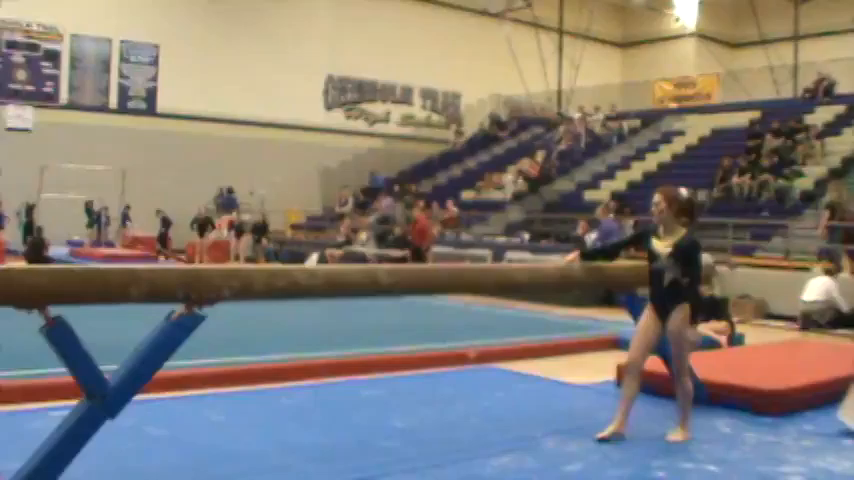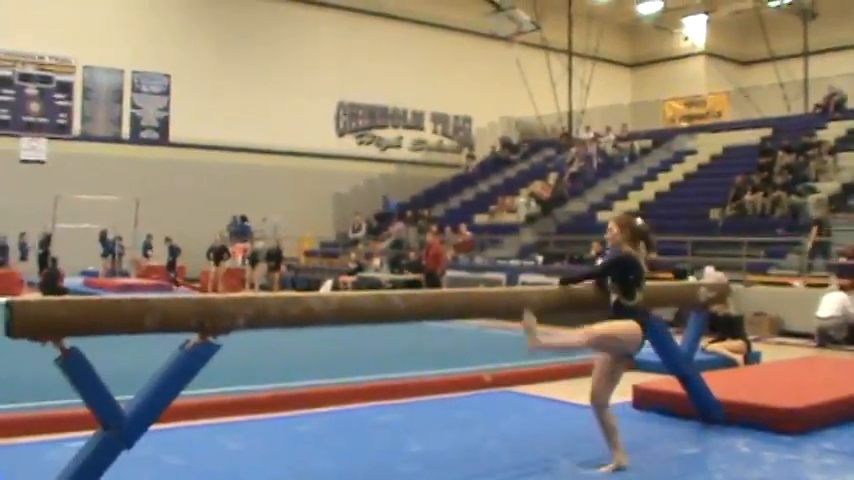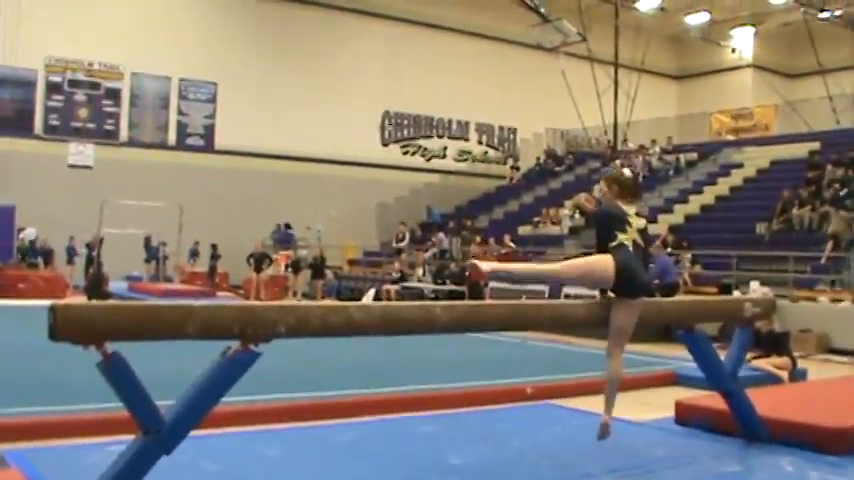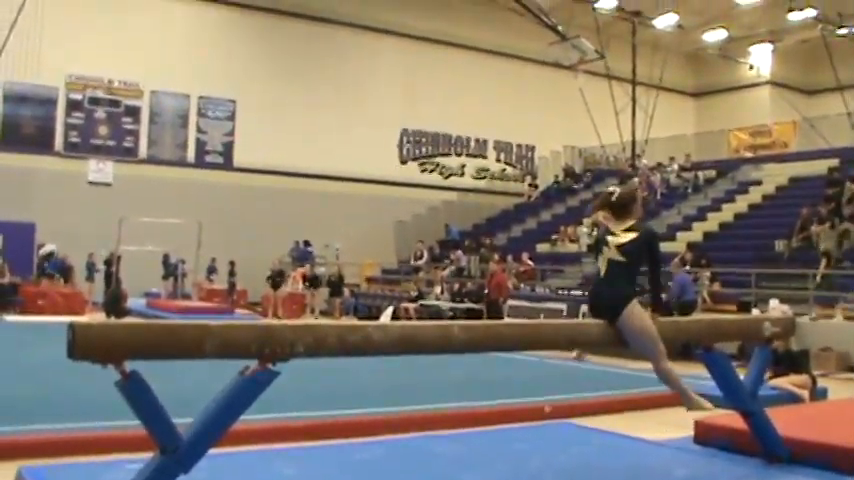
dt=0.5s
person 1, frame 1
left shoulder: (688, 243)
right shoulder: (649, 233)
left elbow: (694, 284)
right elbow: (615, 249)
left wrist: (690, 324)
right wrist: (581, 254)
left hip: (678, 307)
right hip: (655, 306)
left knee: (680, 371)
right knee: (633, 364)
left ankle: (684, 426)
right ankle: (619, 424)
person 1, frame 2
left shoulder: (625, 258)
right shoulder: (624, 260)
left elbow: (593, 274)
left wrist: (561, 282)
left hip: (631, 329)
right hip: (618, 329)
left knee: (589, 333)
right knee: (599, 399)
left ankle: (540, 342)
right ankle: (619, 456)
person 1, frame 3
left shoulder: (604, 212)
right shoulder: (640, 221)
left hip: (615, 267)
right hip: (637, 285)
left knee: (546, 269)
right knee: (615, 352)
left ankle: (493, 268)
right ankle: (607, 415)
person 1, frame 4
left shoulder: (603, 233)
right shoulder: (649, 236)
right elbow: (655, 275)
right wrist: (656, 307)
left hip: (597, 298)
right hip: (621, 301)
right knee: (659, 358)
right ankle: (690, 399)
